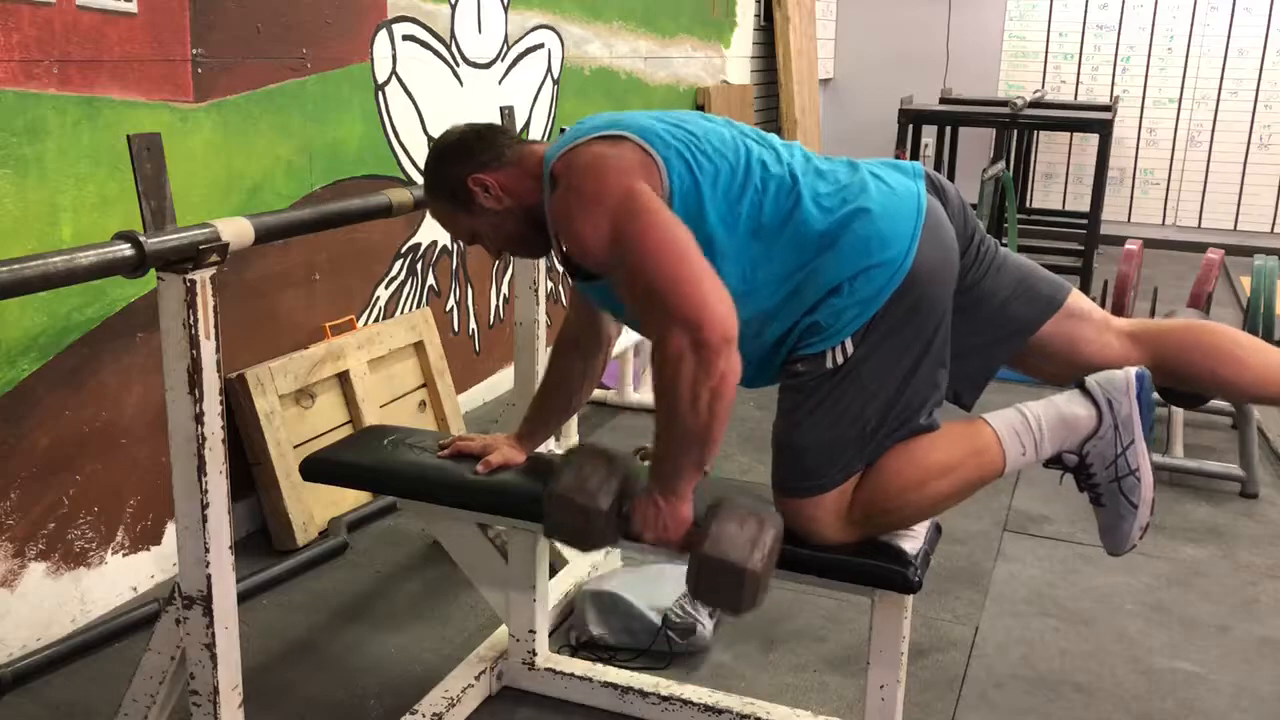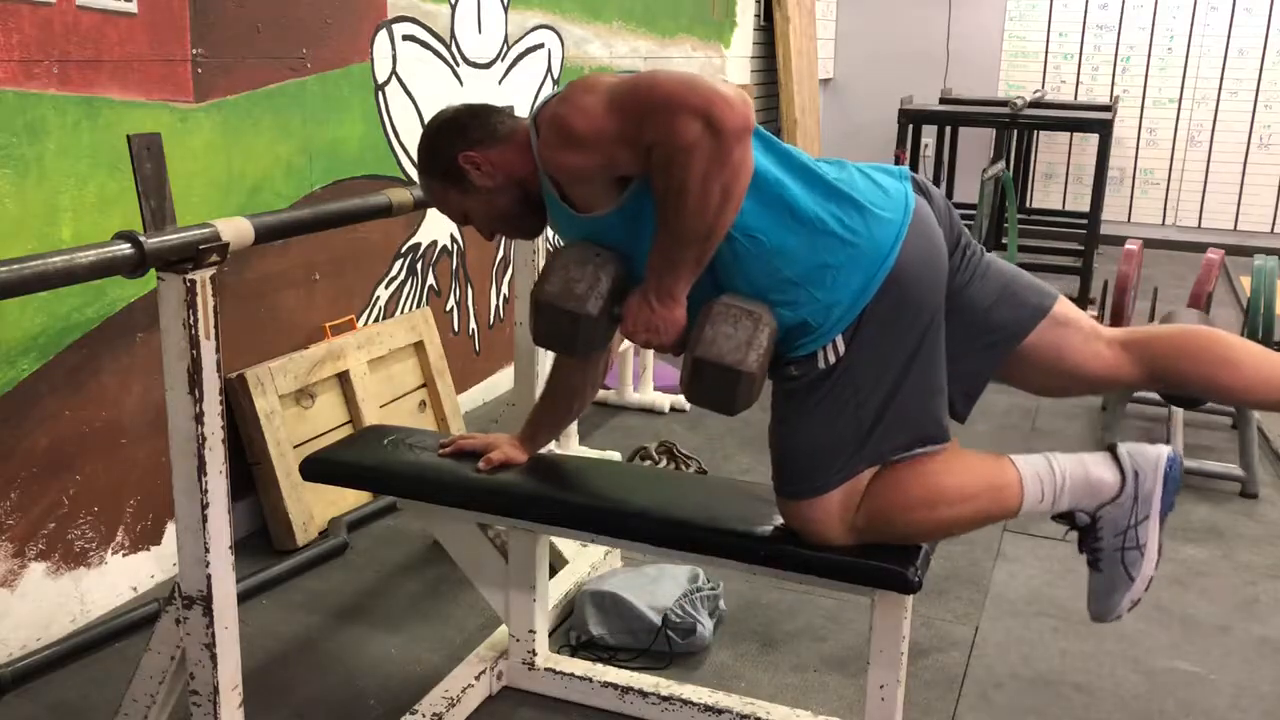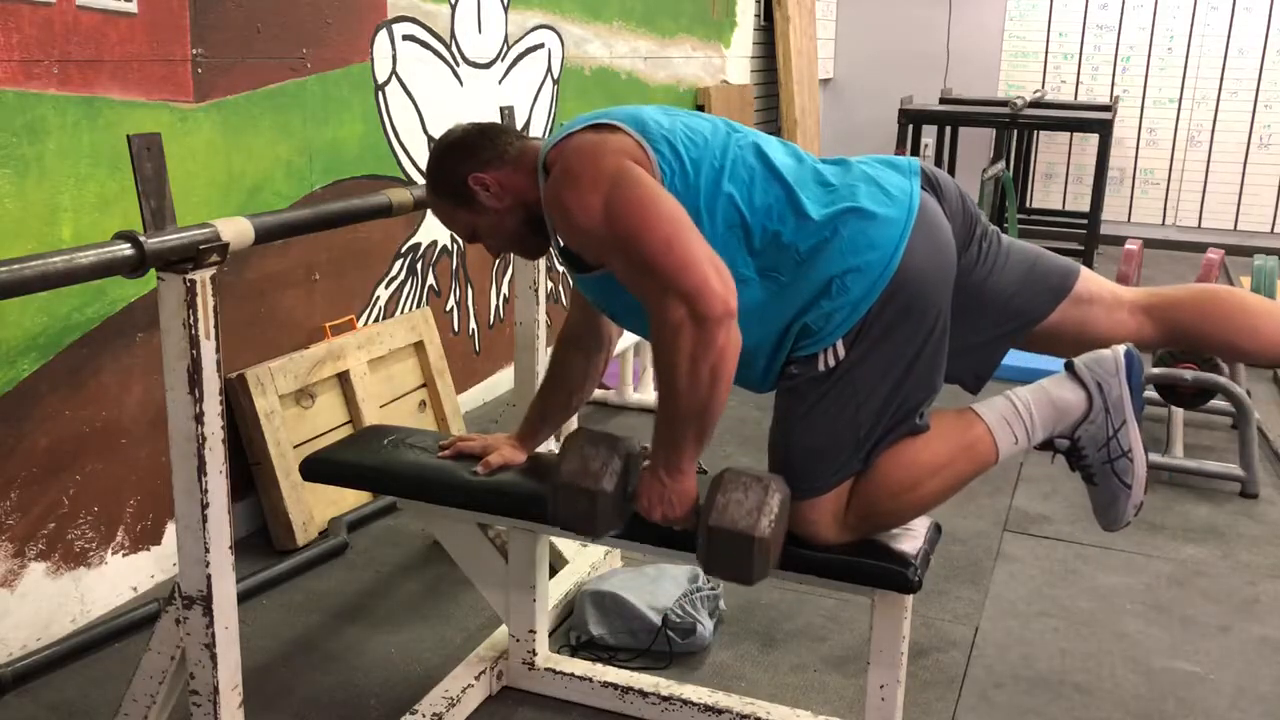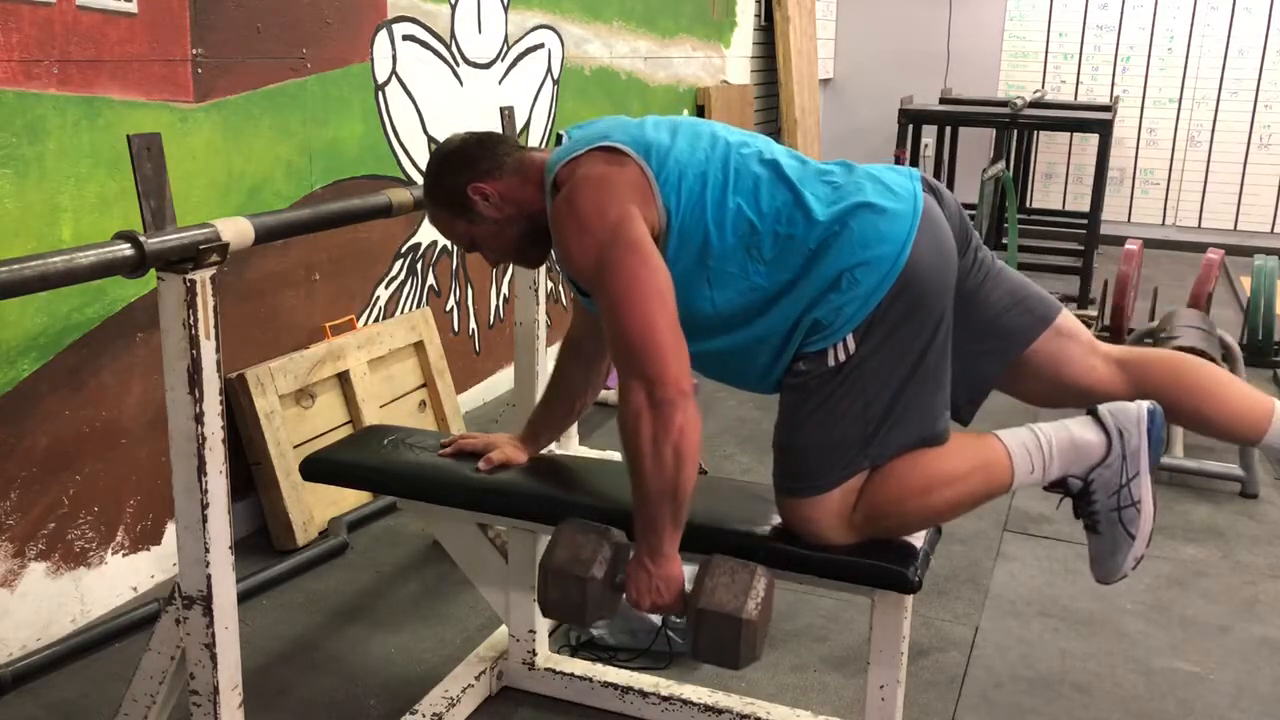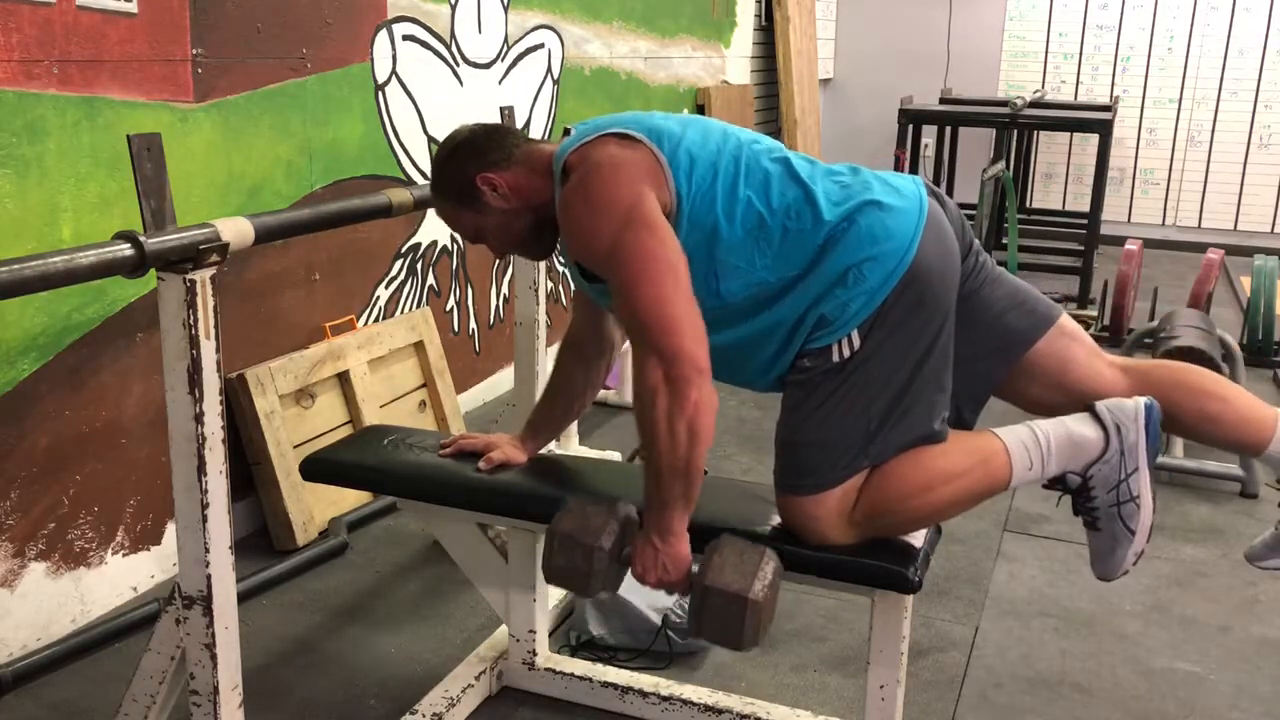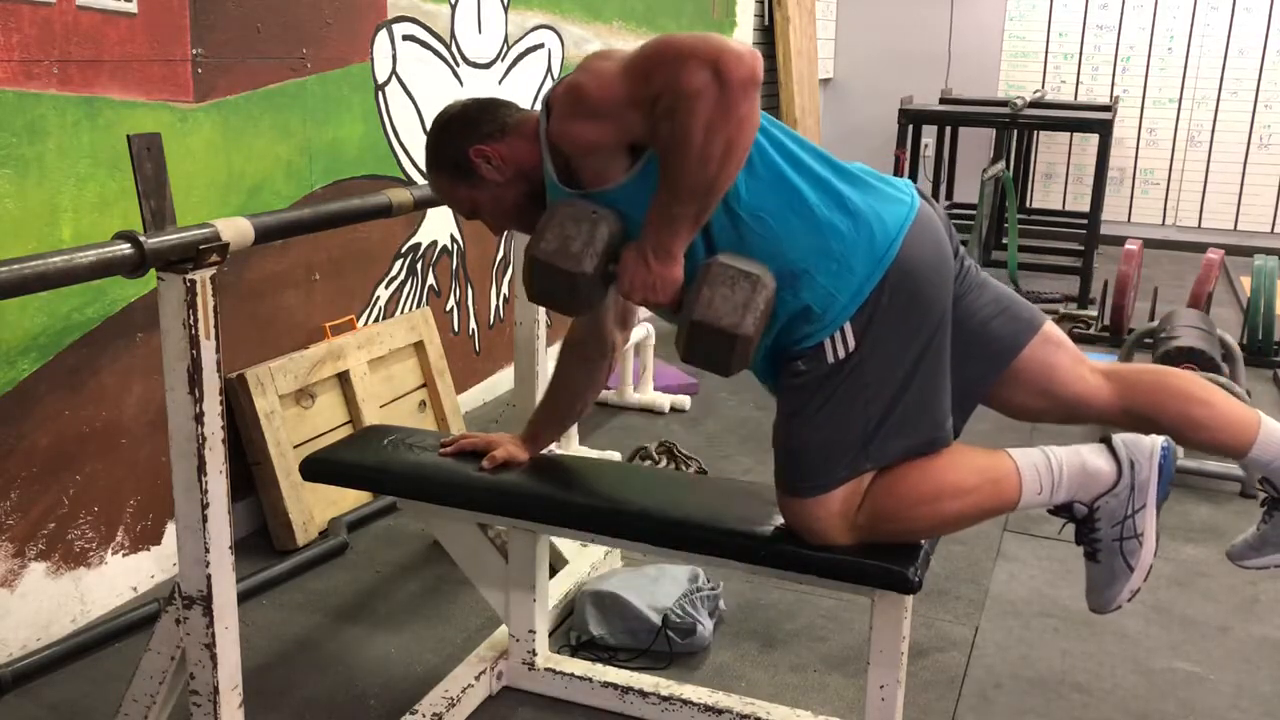
dt=0.7s
person 1, frame 1
left shoulder: (588, 195)
right shoulder: (593, 163)
left elbow: (705, 337)
right elbow: (590, 329)
left wrist: (671, 493)
right wrist: (523, 440)
left hip: (871, 274)
right hip: (910, 212)
left knee: (822, 517)
right knee: (1117, 345)
left ankle: (1070, 423)
person 1, frame 2
left shoulder: (568, 130)
right shoulder: (577, 188)
left elbow: (721, 115)
left wrist: (668, 287)
right wrist: (526, 441)
left hip: (852, 275)
right hip: (896, 224)
left knee: (825, 517)
right knee: (1113, 354)
left ankle: (1093, 482)
person 1, frame 3
left shoulder: (580, 186)
right shoulder: (597, 166)
left elbow: (706, 307)
right elbow: (590, 331)
left wrist: (673, 467)
right wrist: (525, 440)
left hip: (864, 274)
right hip: (905, 208)
left knee: (820, 517)
right knee: (1138, 315)
left ankle: (1058, 407)
person 1, frame 4
left shoulder: (585, 209)
right shoulder: (594, 172)
left elbow: (660, 389)
right elbow: (592, 337)
left wrist: (656, 554)
right wrist: (527, 441)
left hip: (867, 274)
right hip: (906, 222)
left knee: (823, 517)
right knee: (1102, 370)
left ankle: (1078, 450)
person 1, frame 5
left shoulder: (597, 195)
right shoulder: (597, 174)
left elbow: (677, 367)
right elbow: (593, 337)
left wrist: (665, 530)
right wrist: (527, 439)
left hip: (871, 276)
right hip: (909, 229)
left knee: (821, 515)
right knee: (1103, 377)
left ankle: (1076, 447)
person 1, frame 6
left shoulder: (581, 112)
right shoulder: (584, 193)
left elbow: (727, 70)
right elbow: (597, 333)
left wrist: (663, 245)
right wrist: (530, 440)
left hip: (856, 280)
right hip: (897, 243)
left knee: (826, 516)
right knee: (1092, 387)
left ankle: (1091, 477)
